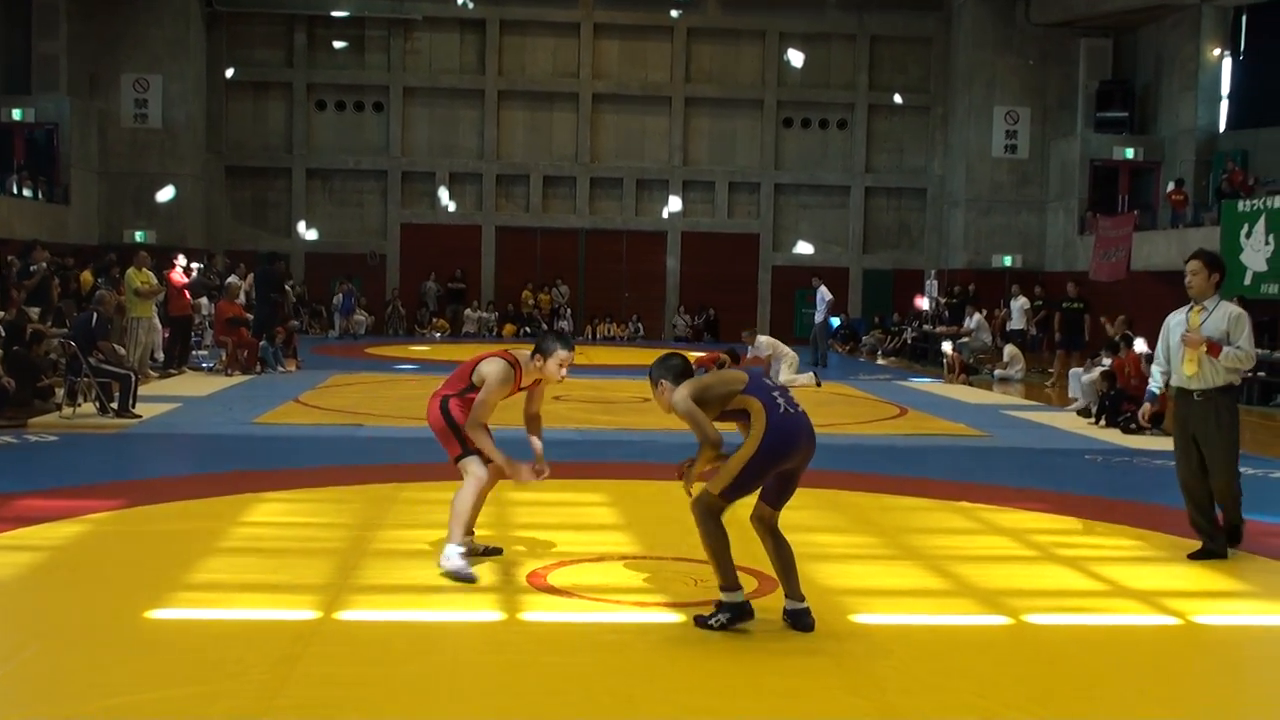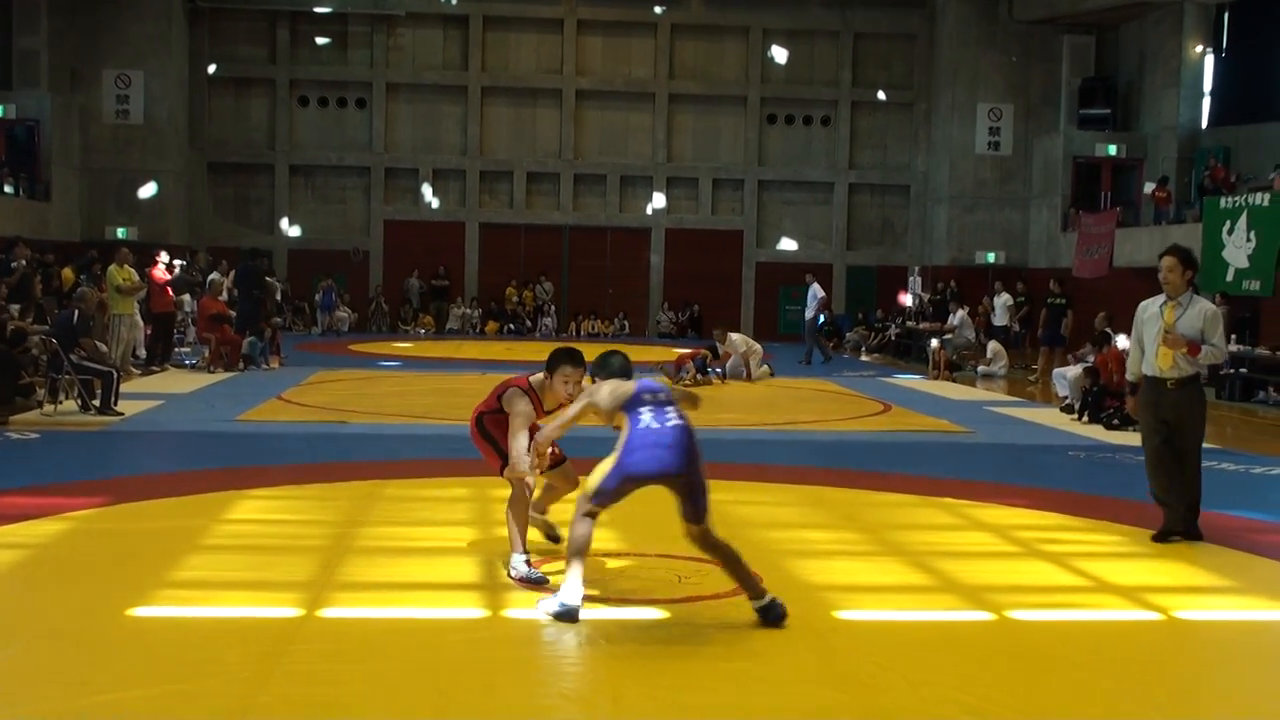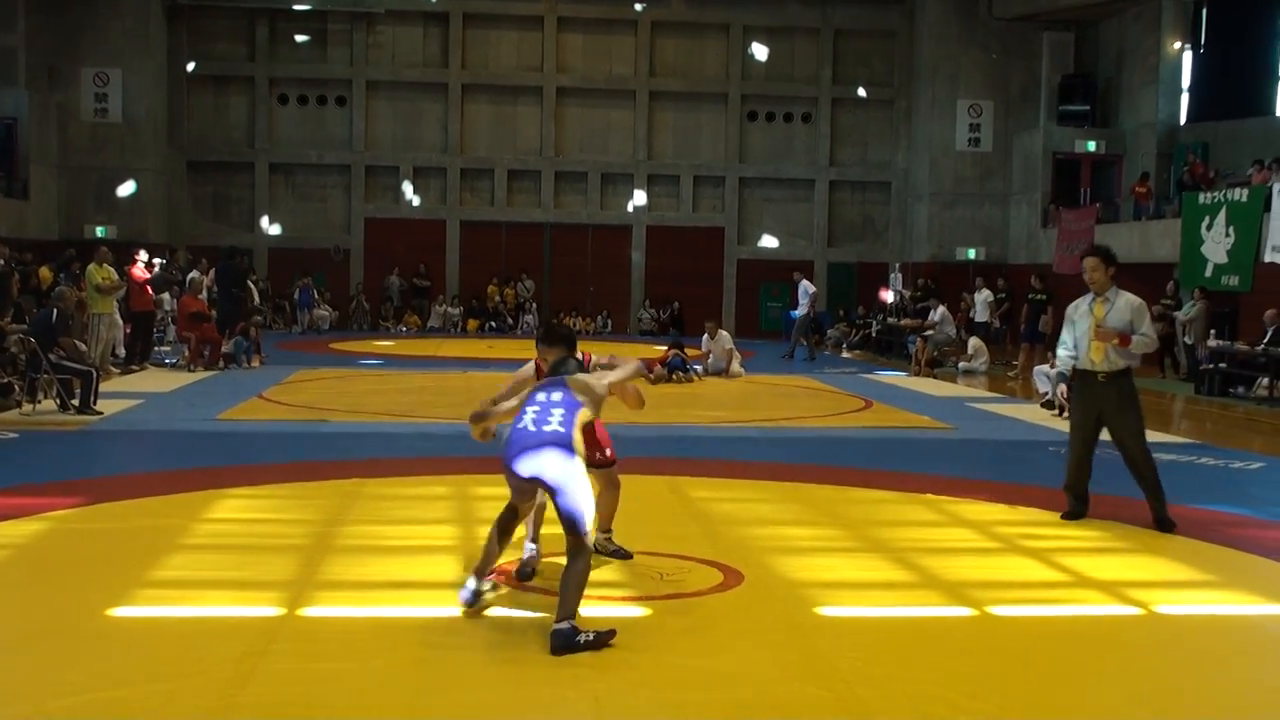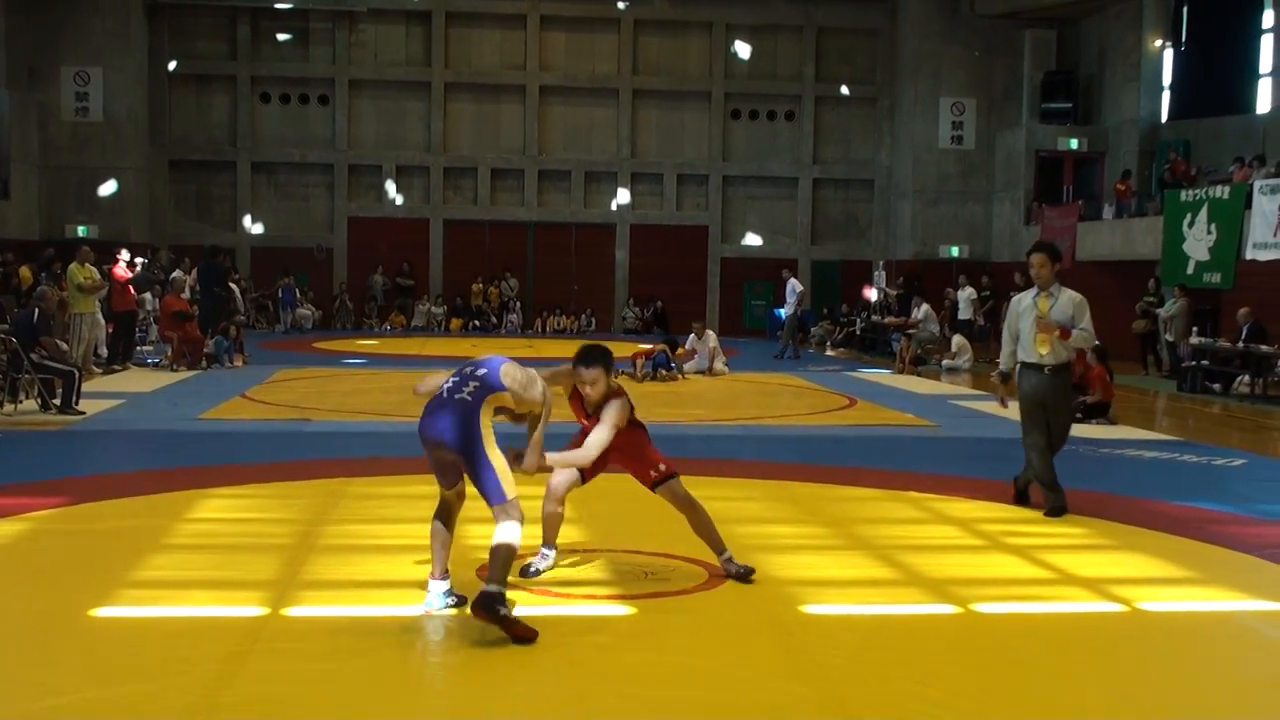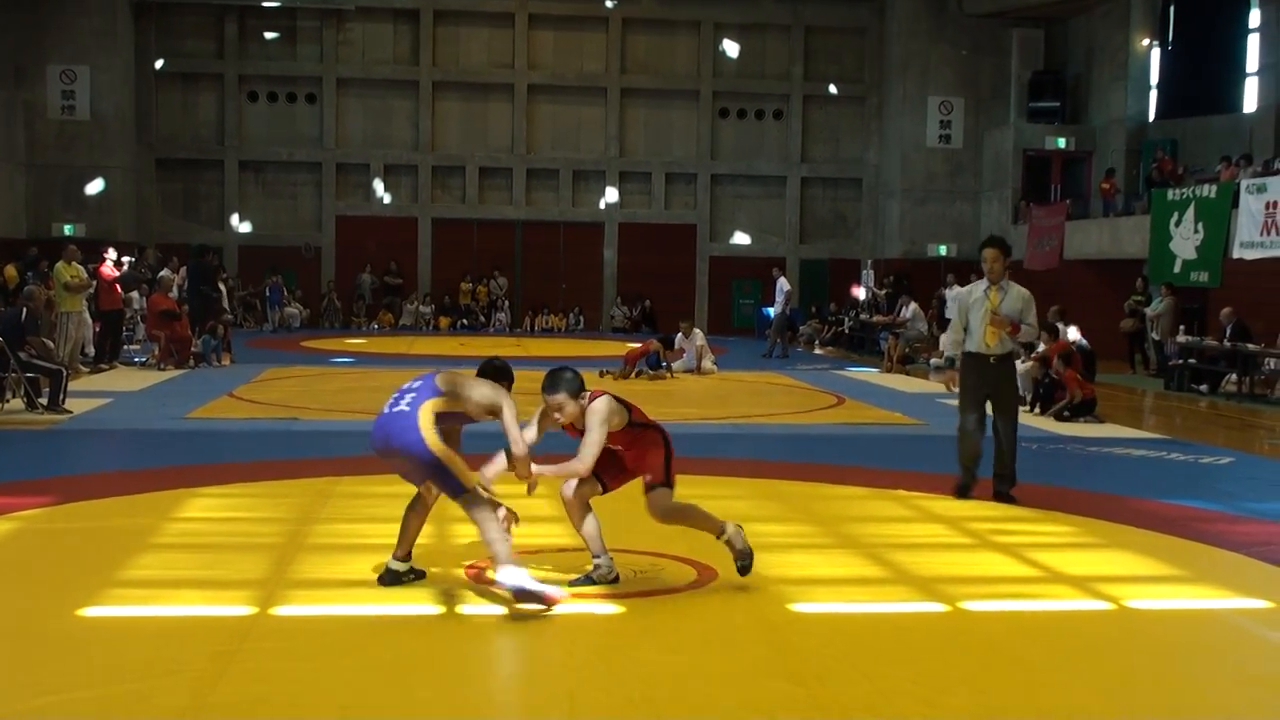
dt=0.4s
person 1, frame 1
left shoulder: (1233, 315)
right shoulder: (1174, 319)
left elbow: (1247, 359)
right elbow: (1160, 363)
left wrist: (1207, 346)
right wrist: (1151, 398)
left hip: (1218, 402)
right hip: (1184, 402)
left knee: (1222, 474)
right knee: (1189, 476)
left ankle: (1232, 527)
right ankle: (1212, 540)
person 1, frame 2
left shoulder: (1206, 312)
right shoulder: (1146, 309)
left elbow: (1220, 353)
right elbow: (1136, 351)
left wrist: (1187, 346)
right wrist: (1131, 389)
left hip: (1187, 390)
right hip: (1153, 389)
left knee: (1188, 457)
right knee: (1156, 454)
left ankle: (1187, 520)
right ankle: (1171, 517)
person 1, frame 3
left shoulder: (1133, 304)
right shoulder: (1075, 309)
left elbow: (1150, 342)
right elbow: (1066, 347)
left wrist: (1118, 338)
right wrist: (1062, 379)
left hip: (1119, 382)
right hip: (1085, 383)
left knee: (1134, 448)
right knee: (1079, 447)
left ankle: (1158, 510)
right ankle: (1077, 502)
person 1, frame 4
left shoulder: (1074, 301)
right shoulder: (1018, 302)
left elbow: (1088, 339)
right elbow: (1009, 342)
left wrist: (1060, 331)
right wrist: (1003, 379)
left hip: (1061, 375)
right hip: (1030, 375)
left knee: (1055, 439)
right knee: (1035, 439)
left ankle: (1023, 484)
right ankle: (1054, 498)
person 1, frame 5
left shoulder: (1021, 295)
right shoulder: (968, 293)
left elbow: (1032, 332)
right elbow: (955, 330)
left wrist: (1011, 327)
right wrist: (951, 365)
left hip: (1004, 365)
right hip: (974, 364)
left knee: (1006, 427)
right knee: (971, 423)
left ankle: (1004, 486)
right ankle: (966, 478)
person 2, frame 1
left shoulder: (680, 396)
right shoulder: (721, 386)
left elbow: (711, 442)
left wrist: (695, 471)
right wrist: (707, 466)
left hip: (775, 432)
right hip: (803, 433)
left knee: (705, 508)
right knee: (764, 520)
left ankle: (734, 601)
right ankle: (797, 608)
person 2, frame 2
left shoulder: (598, 392)
right shoulder: (661, 387)
left elbow: (543, 436)
right elbow: (694, 400)
left hip: (639, 453)
right hip: (684, 456)
left knee: (585, 512)
right knee: (701, 535)
left ankle: (568, 599)
right ankle: (763, 602)
person 2, frame 3
left shoulder: (534, 390)
right shoulder: (594, 383)
left elbow: (478, 418)
right elbow: (635, 367)
left wrist: (480, 431)
right wrist: (632, 392)
left hip: (516, 453)
right hip: (560, 456)
left knee: (519, 506)
right knee: (580, 548)
left ankle: (474, 585)
right ankle: (564, 630)
person 2, frame 4
left shoulder: (484, 365)
right shoulder: (540, 391)
left elbow: (421, 388)
right elbow: (531, 462)
left hip: (430, 423)
right hip: (467, 425)
left knee: (451, 498)
right knee: (510, 515)
left ankle: (438, 587)
right ankle: (492, 598)
person 2, frame 5
left shoulder: (462, 402)
right shoulder: (499, 396)
left elbow: (455, 470)
right elbow: (519, 450)
left wrist: (494, 500)
right wrist: (525, 472)
left hip: (384, 430)
right hip: (413, 427)
left knee: (430, 492)
right knee: (479, 506)
left ankle: (397, 566)
right ankle: (515, 579)
person 3, frame 1
left shoulder: (540, 372)
right shoulder: (505, 374)
left elbow: (532, 414)
right elbow: (473, 427)
left wrist: (539, 456)
right wrist: (507, 465)
left hip: (469, 408)
right hip: (447, 407)
left knee: (488, 474)
right knee: (477, 475)
left ankle: (463, 542)
right ankle: (452, 554)
person 3, frame 2
left shoulder: (572, 390)
right shoulder: (523, 403)
right elbow: (518, 463)
right wrist: (532, 467)
left hip: (518, 423)
right hip: (489, 424)
left knee: (568, 480)
right knee: (523, 483)
left ankle: (536, 512)
right ankle: (518, 562)
person 3, frame 3
left shoulder: (594, 367)
right shoulder: (531, 373)
right elbow: (492, 404)
left knee: (610, 481)
left ankle: (602, 537)
right ankle: (530, 551)
person 3, frame 4
left shoulder: (616, 404)
right shoulder: (572, 378)
left elbow: (588, 455)
left wrist: (540, 457)
left hip: (630, 442)
right hip: (594, 436)
left knee: (682, 499)
right knee: (556, 486)
left ankle: (725, 559)
right ankle: (547, 553)
person 3, frame 5
left shoulder: (598, 408)
right shoulder: (550, 411)
left elbow: (583, 467)
right elbow: (524, 440)
left wrist: (535, 469)
left hip: (650, 441)
right hip: (621, 449)
left knee: (660, 510)
right knee: (571, 493)
left ankle: (728, 533)
right ankle: (604, 567)
